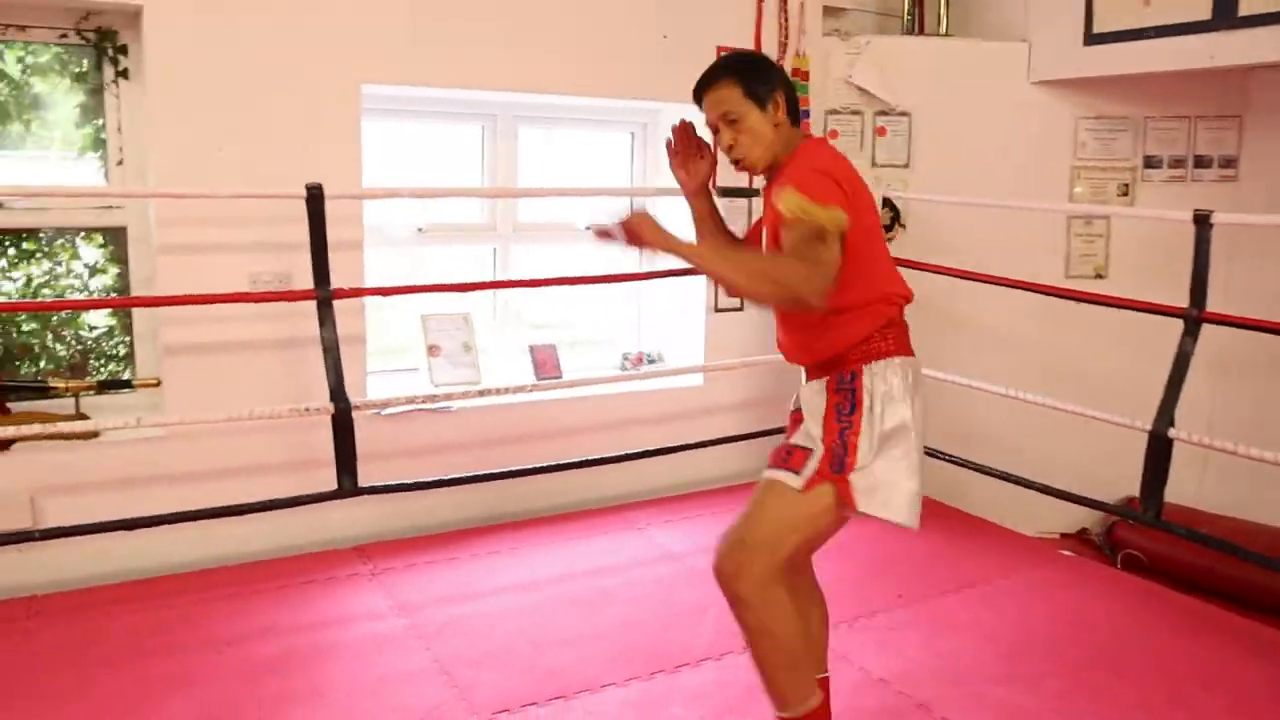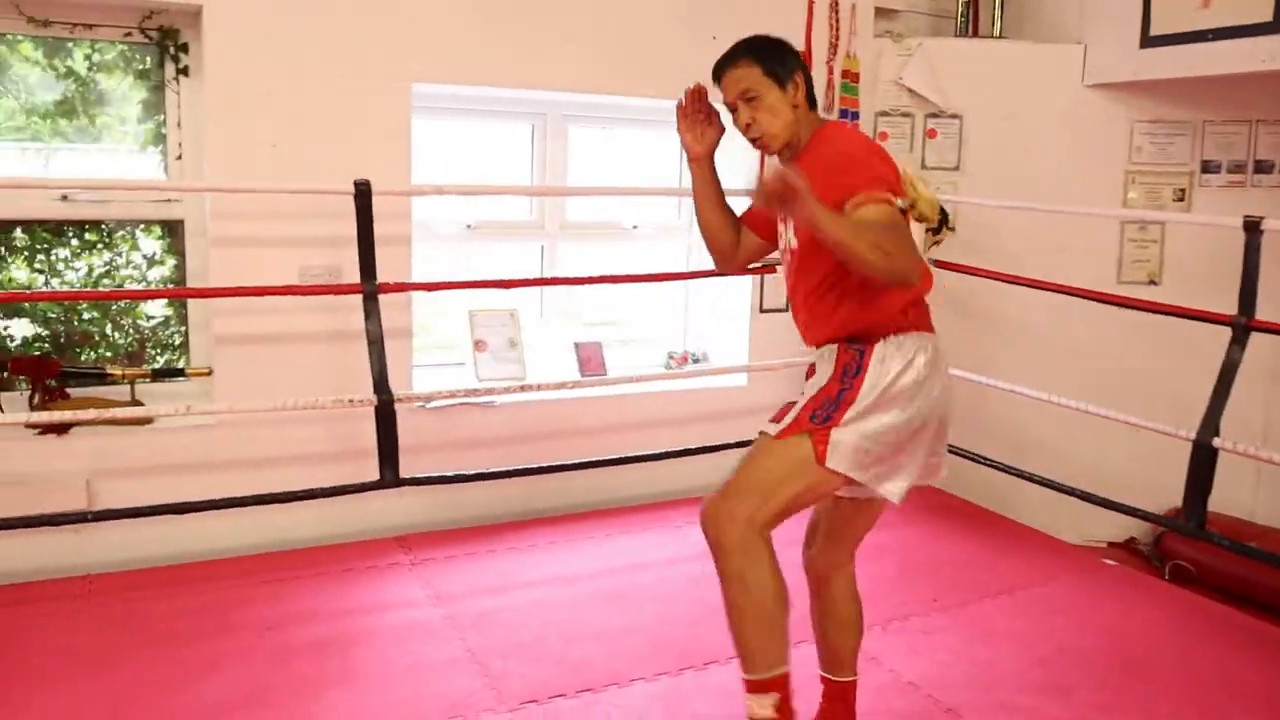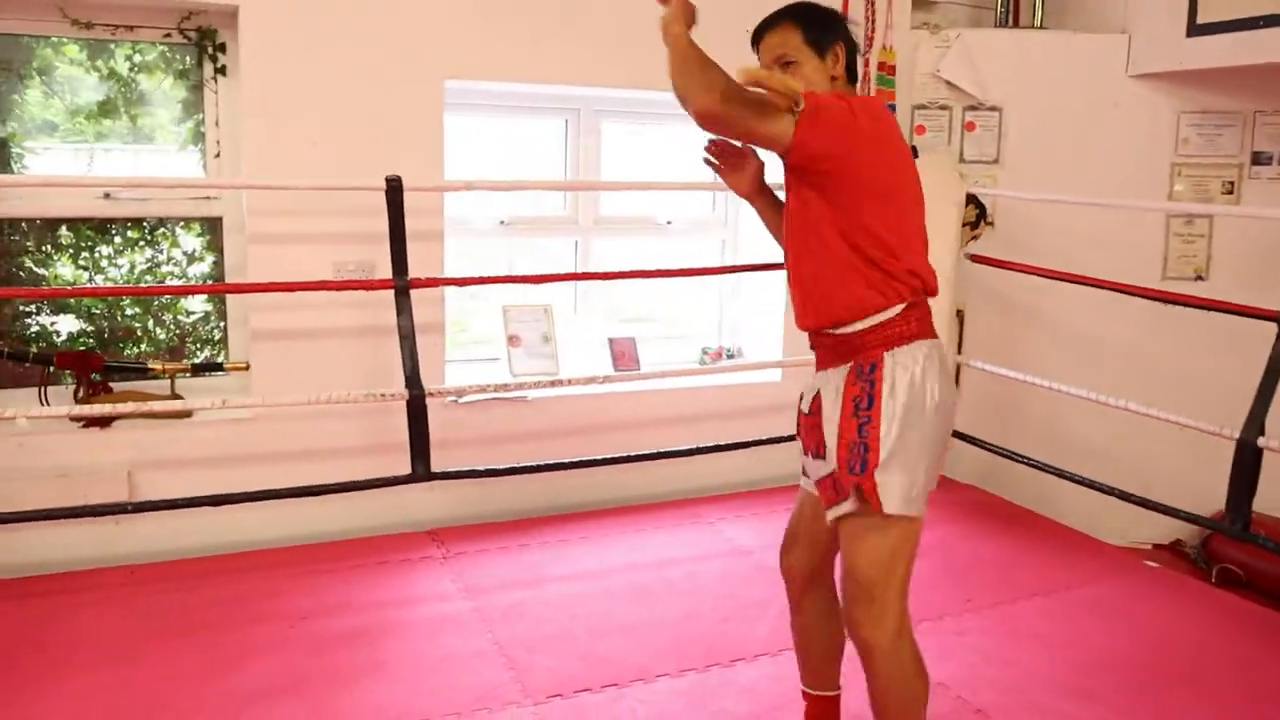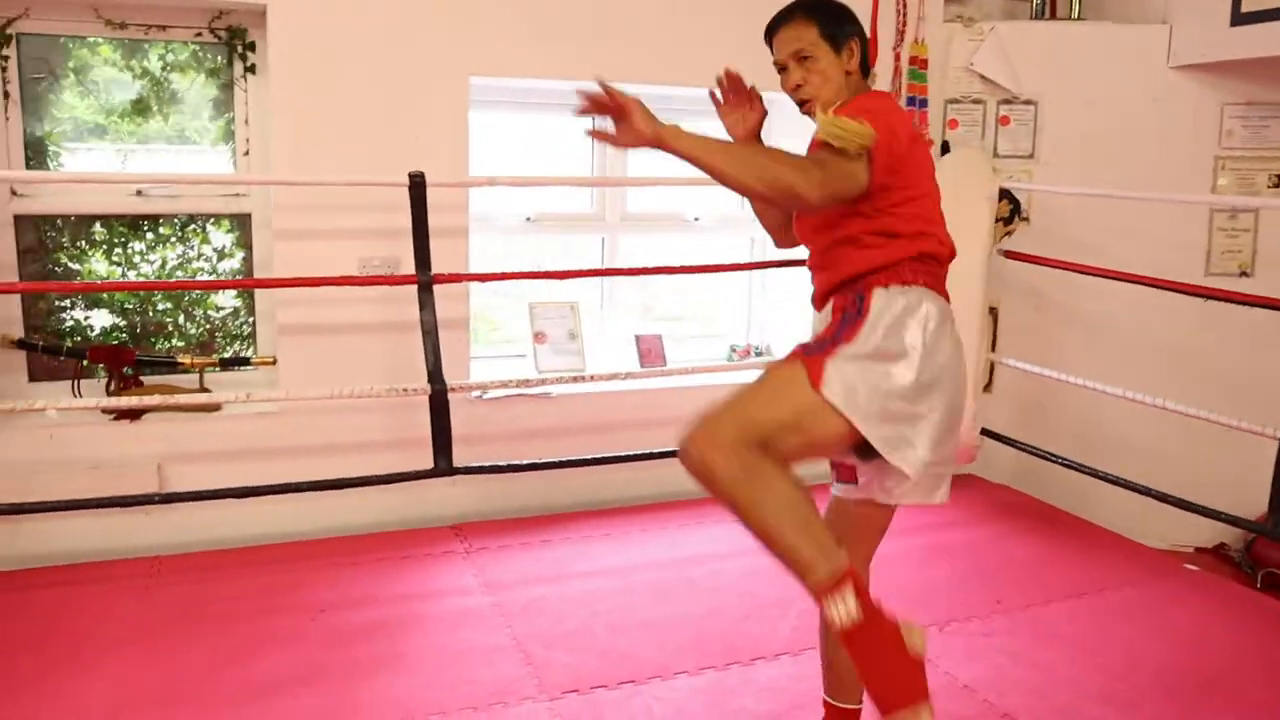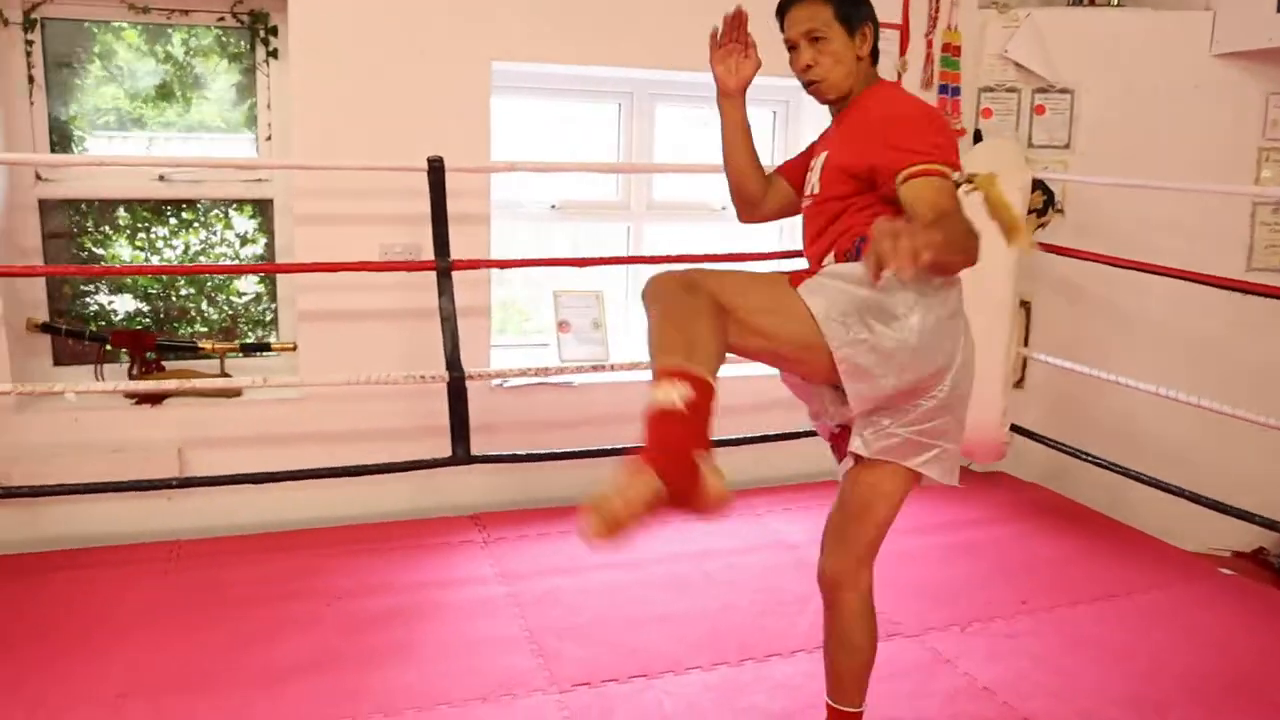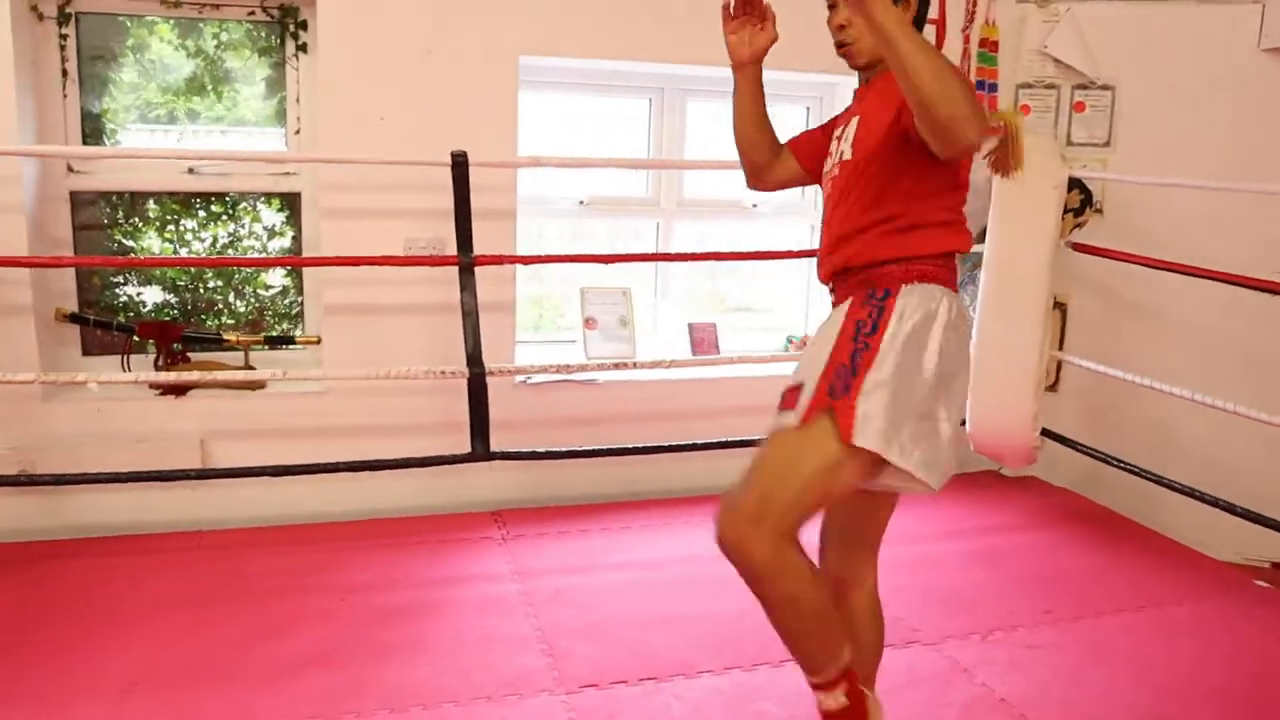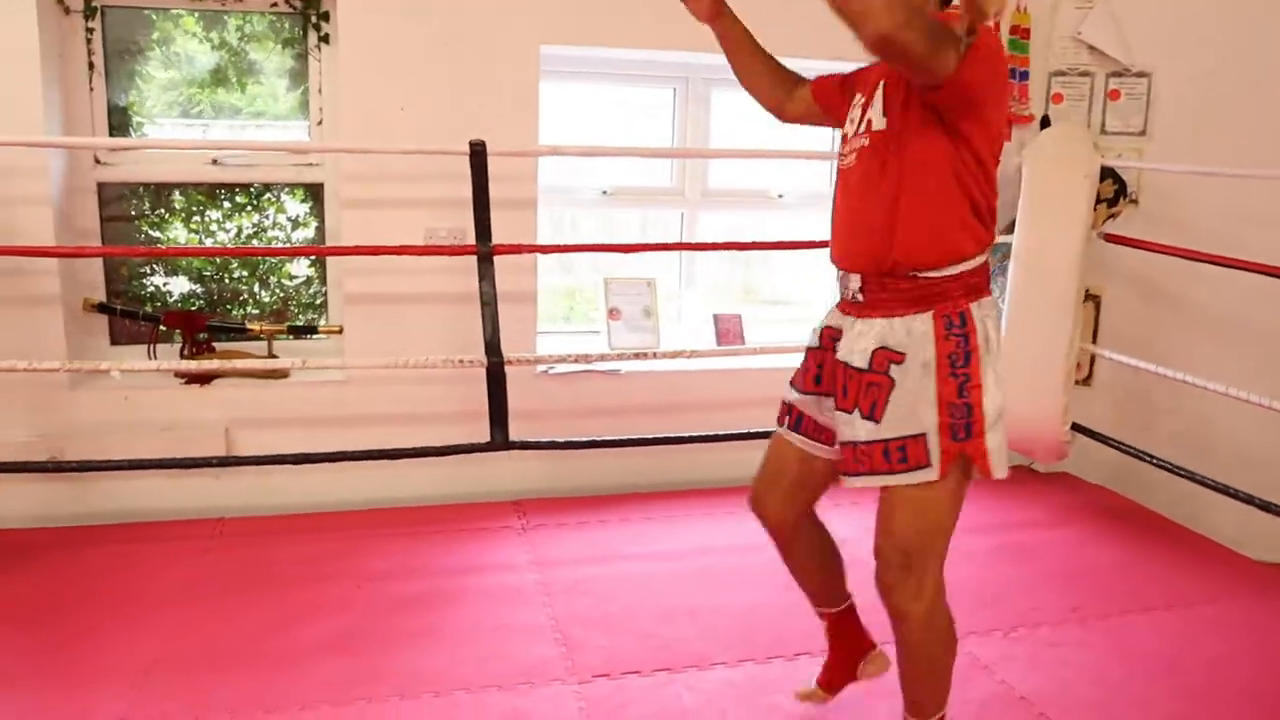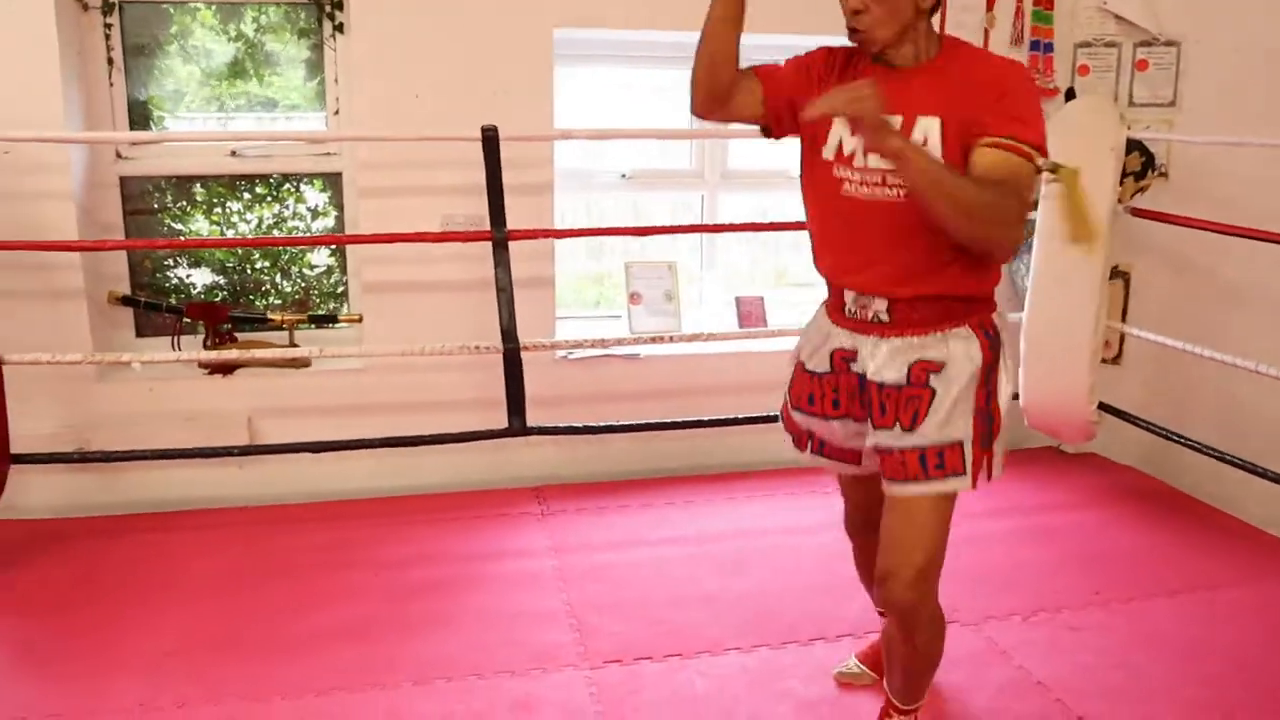
dt=0.2s
person 1, frame 1
left shoulder: (817, 174)
right shoulder: (792, 184)
left elbow: (803, 284)
right elbow: (748, 269)
left wrist: (677, 243)
right wrist: (698, 189)
left hip: (861, 393)
right hip: (837, 394)
left knee: (746, 567)
right knee: (777, 556)
person 1, frame 2
left shoulder: (847, 155)
right shoulder: (788, 181)
left elbow: (897, 264)
right elbow: (730, 254)
left wrist: (817, 216)
right wrist: (700, 157)
left hip: (881, 371)
right hip: (860, 373)
left knee: (731, 517)
right knee: (827, 554)
person 1, frame 3
left shoulder: (848, 125)
right shoulder: (848, 157)
left elbow: (722, 109)
right elbow: (821, 258)
right wrist: (754, 192)
left hip: (881, 380)
right hip: (853, 377)
left knee: (872, 609)
right knee: (805, 561)
person 1, frame 4
left shoulder: (872, 120)
right shoulder: (858, 142)
left elbow: (800, 189)
right elbow: (783, 220)
left wrist: (666, 136)
right wrist: (745, 139)
left hip: (889, 332)
right hip: (889, 363)
left knee: (717, 450)
right knee: (837, 564)
left ankle: (869, 634)
person 1, frame 5
left shoulder: (900, 120)
right shoulder: (837, 140)
left elbow: (957, 238)
right elbow: (754, 203)
left wrist: (903, 240)
right wrist: (733, 99)
left hip: (889, 310)
right hip: (921, 359)
left knee: (676, 293)
right knee: (844, 565)
left ankle: (672, 459)
person 1, frame 6
left shoulder: (917, 89)
right shoulder: (867, 103)
left elbow: (962, 135)
right elbow: (764, 170)
right wrist: (747, 67)
left hip: (893, 326)
right hip: (867, 328)
left knee: (746, 526)
right knee: (844, 563)
person 1, frame 7
right shoulder: (891, 74)
right elbow: (799, 102)
left hip: (924, 345)
right hip: (857, 330)
left knee: (908, 583)
right knee: (778, 503)
right ankle: (850, 643)
person 1, frame 8
left shoulder: (995, 87)
right shoulder: (821, 77)
left elbow: (997, 230)
right elbow: (710, 96)
left wrist: (885, 136)
left hip: (941, 352)
right hip: (845, 342)
left knee: (906, 582)
right knee: (863, 519)
right ankle: (896, 641)
